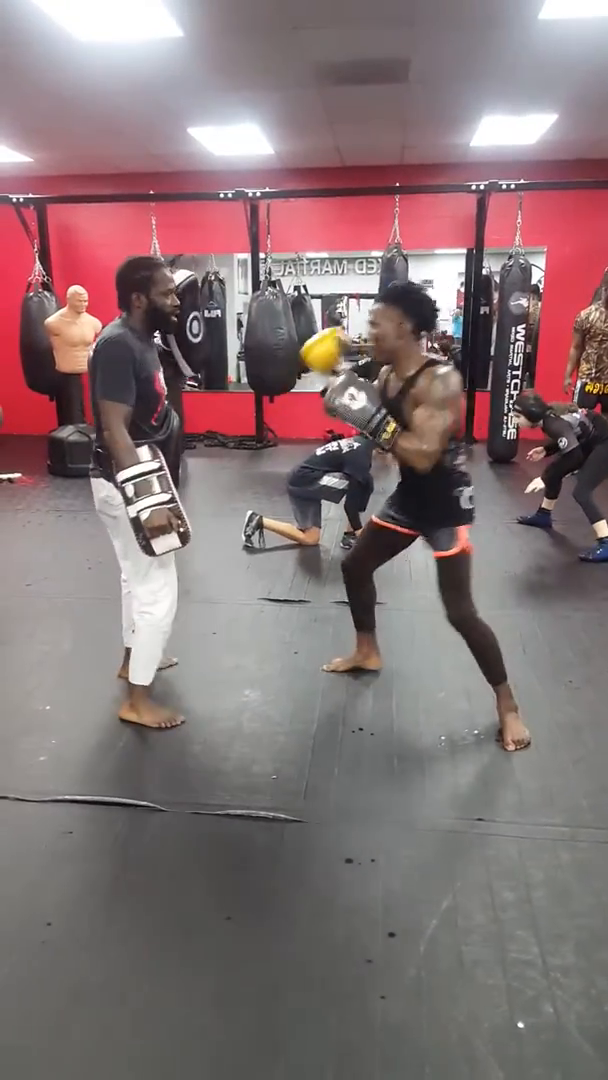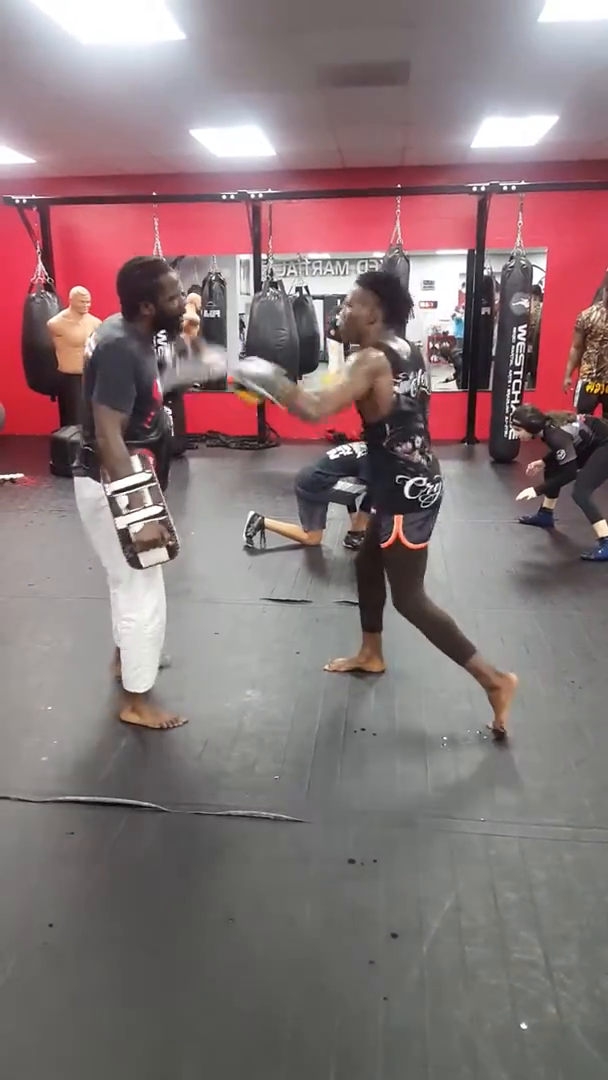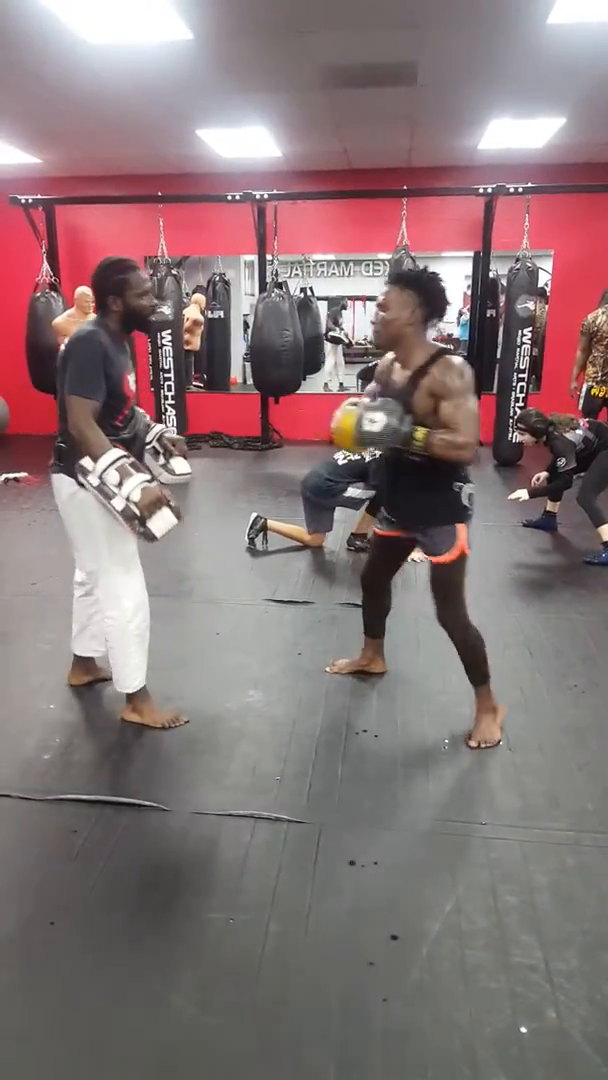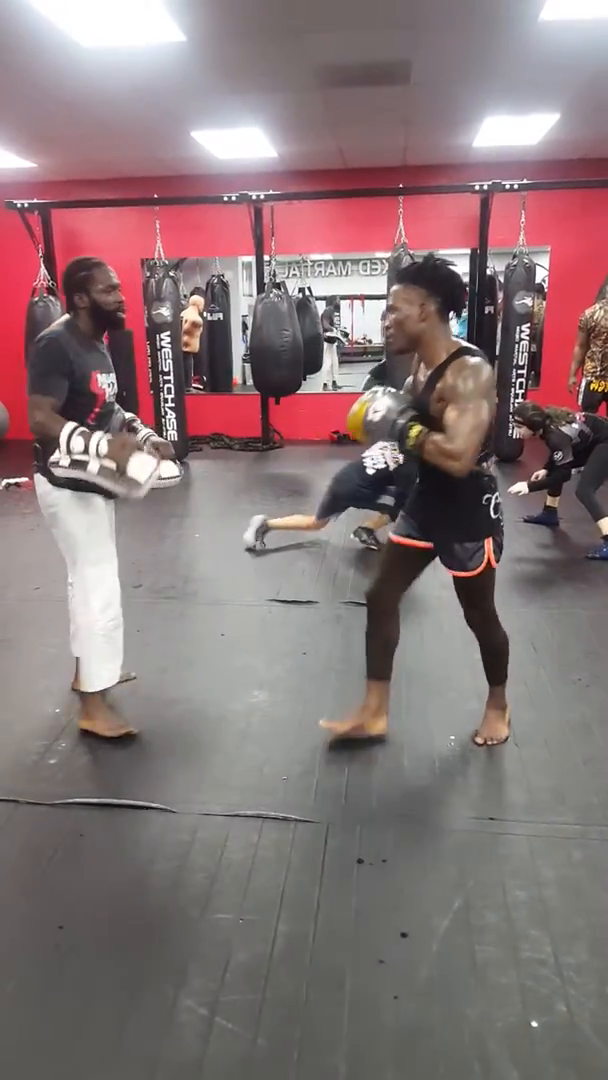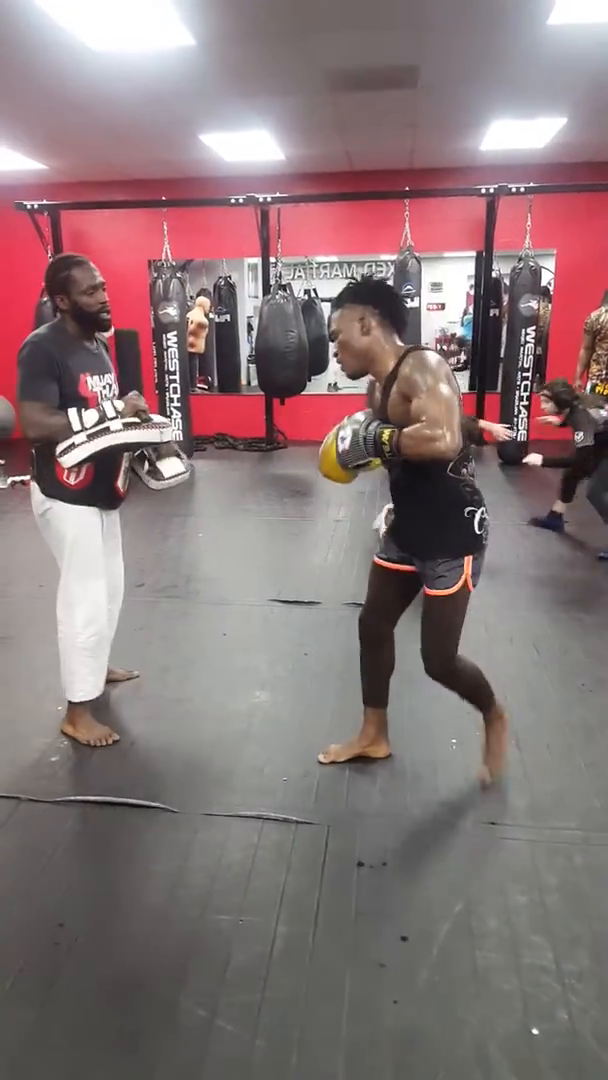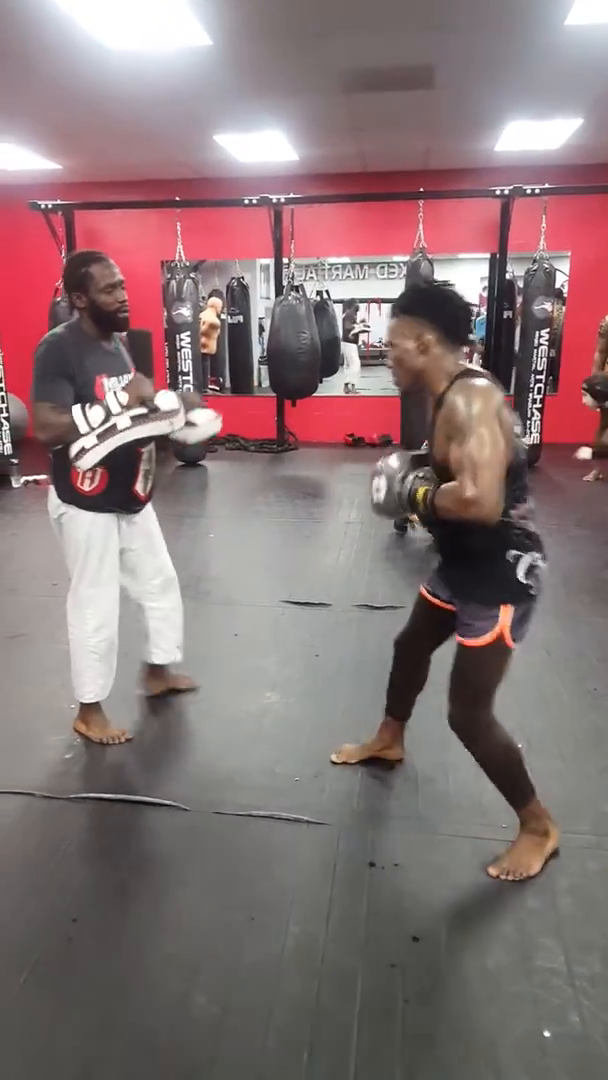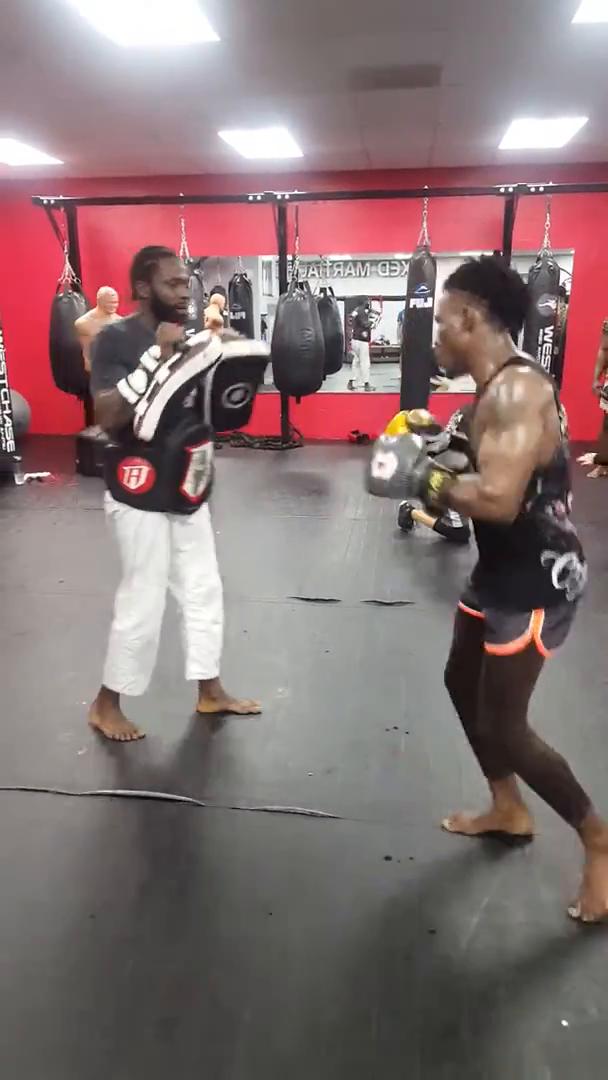
dt=0.4s
person 1, frame 1
left shoulder: (440, 380)
right shoulder: (393, 374)
left elbow: (424, 455)
right elbow: (374, 415)
left wrist: (371, 418)
right wrist: (345, 396)
left hip: (448, 504)
right hip: (411, 497)
left knee: (459, 611)
right knee: (355, 566)
left ankle: (507, 704)
right ankle: (367, 651)
person 1, frame 2
left shoulder: (372, 360)
right shoulder: (407, 352)
left elbow: (312, 408)
left wrist: (269, 380)
left hip: (405, 489)
right hip: (412, 478)
left knee: (408, 597)
right knee: (369, 565)
left ankle: (492, 679)
right ankle: (370, 654)
person 1, frame 3
left shoulder: (450, 371)
right shoulder: (388, 366)
left elbow: (466, 447)
right elbow: (369, 410)
left wrist: (404, 432)
right wrist: (362, 420)
left hip: (444, 506)
right hip: (401, 498)
left knee: (450, 611)
right knee: (373, 578)
left ankle: (488, 706)
right ankle: (372, 656)
person 1, frame 4
left shoulder: (469, 372)
right shoulder: (423, 364)
left elbow: (457, 458)
left wrist: (400, 427)
right wrist: (386, 415)
left hip: (469, 514)
right hip: (424, 506)
left knee: (479, 615)
right knee: (381, 599)
left ankle: (497, 704)
right ankle: (373, 711)
person 1, frame 5
left shoulder: (422, 369)
right shoulder: (382, 379)
left elbow: (443, 440)
left wrist: (376, 437)
right wrist: (359, 445)
left hip: (453, 529)
right hip: (409, 525)
left knee: (437, 657)
right knee: (374, 626)
left ankle: (494, 719)
right ankle: (374, 736)
person 1, frame 6
left shoulder: (472, 399)
right shoulder: (450, 400)
left elbow: (482, 502)
left wrist: (415, 492)
right wrist: (417, 490)
left hip: (503, 573)
right hip: (463, 564)
left knee: (468, 714)
right knee: (410, 648)
left ankle: (538, 828)
right ankle: (388, 741)
person 1, frame 7
left shoulder: (514, 389)
right shoulder: (501, 385)
left elbow: (499, 499)
left wrist: (422, 478)
right wrist: (436, 452)
left hip: (536, 577)
right hip: (503, 568)
left knee: (504, 724)
right knee: (463, 681)
right ankle: (508, 808)
person 2, frame 1
left shoulder: (140, 337)
right shoulder: (118, 347)
left elbow: (164, 387)
right elbow: (114, 430)
right wrist: (148, 503)
right hip: (126, 485)
left knee: (139, 576)
right knee: (156, 586)
left ankle: (135, 658)
right ankle: (137, 699)
person 2, frame 2
left shoulder: (126, 333)
right shoulder: (119, 350)
right elbow: (108, 436)
right wrist: (139, 513)
left hip: (120, 482)
right hip: (111, 486)
left knee: (128, 578)
right knee: (143, 591)
left ankle: (129, 657)
right ankle: (136, 701)
person 2, frame 3
left shoulder: (114, 342)
right shoulder: (89, 345)
right elbow: (81, 426)
right wrist: (134, 487)
right hip: (87, 484)
left knee: (94, 576)
right knee: (122, 588)
left ankle: (83, 663)
right ankle: (137, 700)
person 2, frame 4
left shoulder: (95, 343)
right shoulder: (56, 345)
right elbow: (40, 420)
left wrist: (138, 439)
right wrist: (105, 446)
left hip: (95, 482)
right hip: (68, 486)
left knee: (92, 578)
right knee: (97, 587)
left ankle: (89, 668)
right ankle: (94, 705)
person 2, frame 5
left shoulder: (97, 343)
right shoulder: (42, 348)
right elbow: (35, 425)
right wrist: (114, 413)
left hip: (103, 489)
right hip: (66, 496)
left knee: (109, 586)
right knee: (84, 598)
left ankle: (95, 666)
right ankle: (77, 711)
person 2, frame 6
left shoulder: (116, 341)
right shoulder: (59, 348)
right elbow: (46, 428)
right wrist: (121, 402)
left hip: (129, 493)
right hip: (85, 500)
left knee: (158, 581)
right knee: (95, 604)
left ankle: (158, 669)
right ankle: (89, 710)
person 2, frame 7
left shoulder: (183, 341)
right shoulder: (116, 339)
right elbow: (108, 416)
right wrist: (156, 358)
left knee: (204, 591)
right knee: (142, 601)
left ankle: (210, 691)
right ankle: (107, 702)
